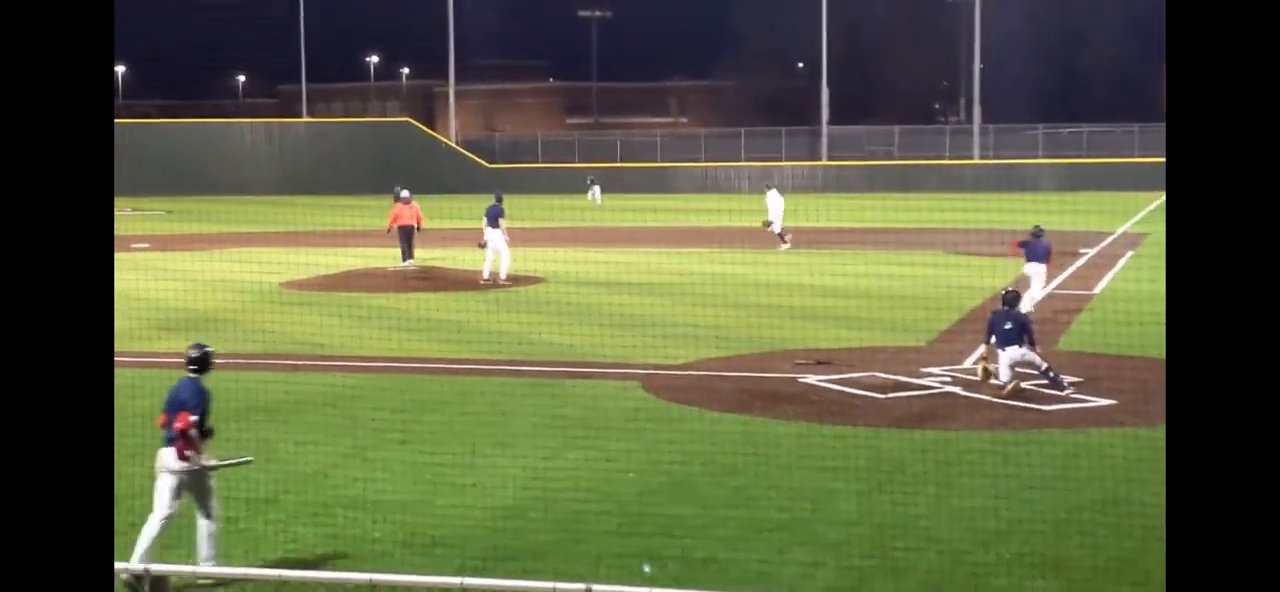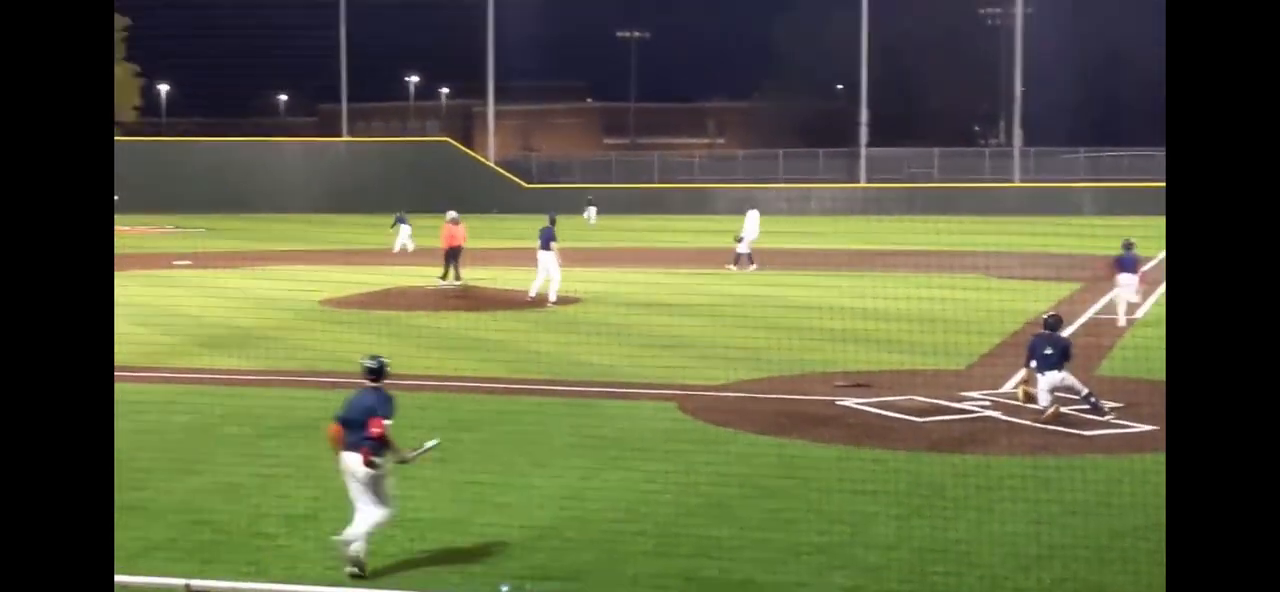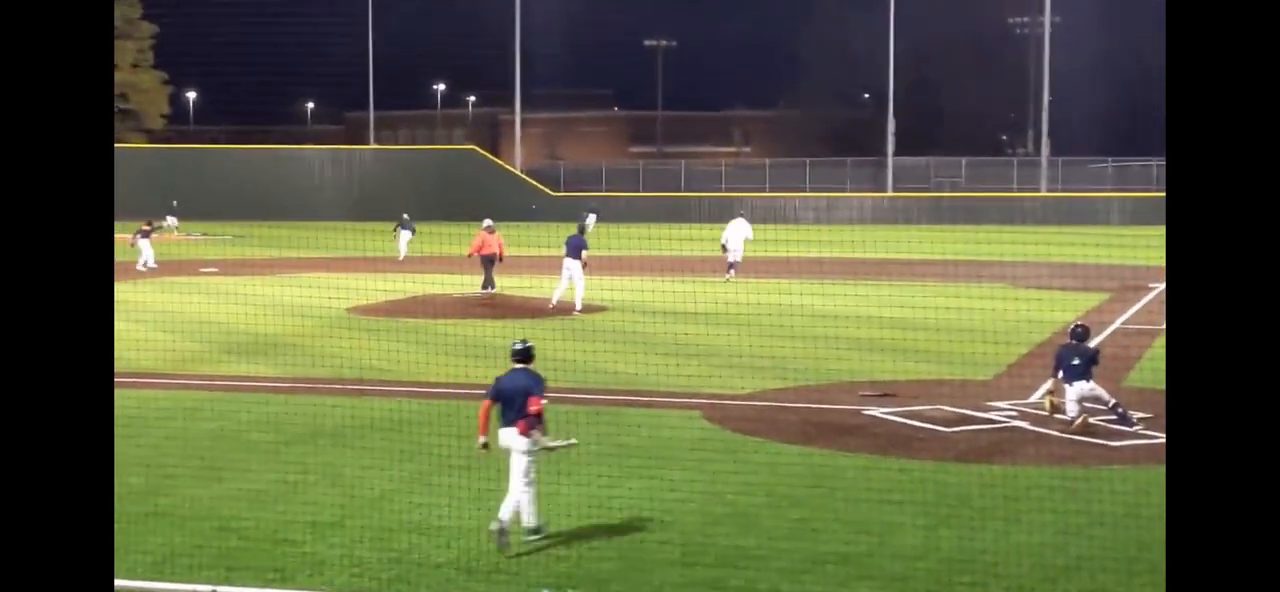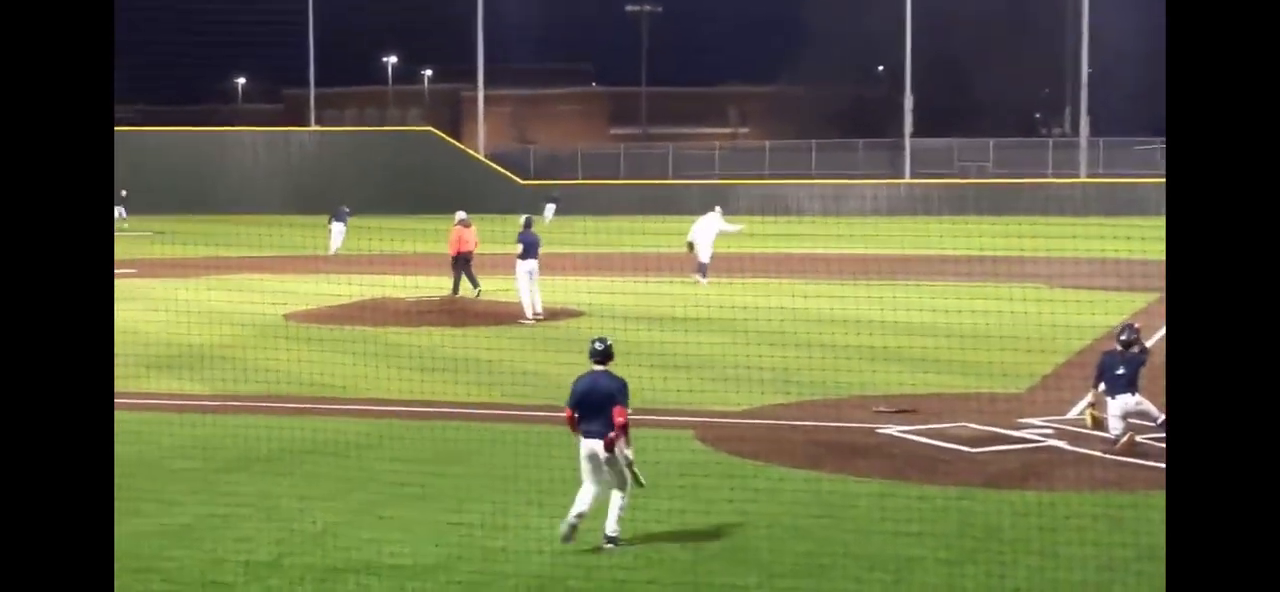
dt=0.5s
person 1, frame 1
left shoulder: (176, 388)
right shoulder: (200, 392)
left elbow: (163, 422)
right elbow: (183, 427)
right wrist: (201, 453)
left hip: (166, 456)
right hip: (187, 459)
left knee: (160, 515)
right knee: (208, 514)
left ankle: (136, 568)
right ankle: (208, 565)
person 1, frame 2
left shoulder: (353, 399)
right shoulder: (384, 399)
left elbow: (335, 431)
right elbow: (378, 431)
left wrist: (342, 454)
right wrist: (397, 453)
left hip: (349, 458)
right hip: (370, 459)
left knee: (364, 509)
right knee: (380, 510)
left ankle: (356, 559)
right ankle: (349, 539)
person 1, frame 3
left shoulder: (501, 380)
right shoulder: (535, 379)
left elbow: (486, 407)
right elbow: (536, 409)
left wrist: (482, 435)
right wrist: (543, 434)
left hip: (505, 434)
right hip: (524, 434)
left knee: (522, 481)
right knee: (520, 485)
left ankle: (531, 526)
right ankle: (501, 521)
person 1, frame 4
left shoulder: (579, 382)
right shoulder: (617, 384)
left elbow: (568, 415)
right elbow: (621, 418)
right wrist: (627, 447)
left hip: (586, 442)
right hip: (609, 442)
left knee: (590, 486)
right knee: (620, 487)
left ankle: (574, 518)
right ankle: (611, 535)
